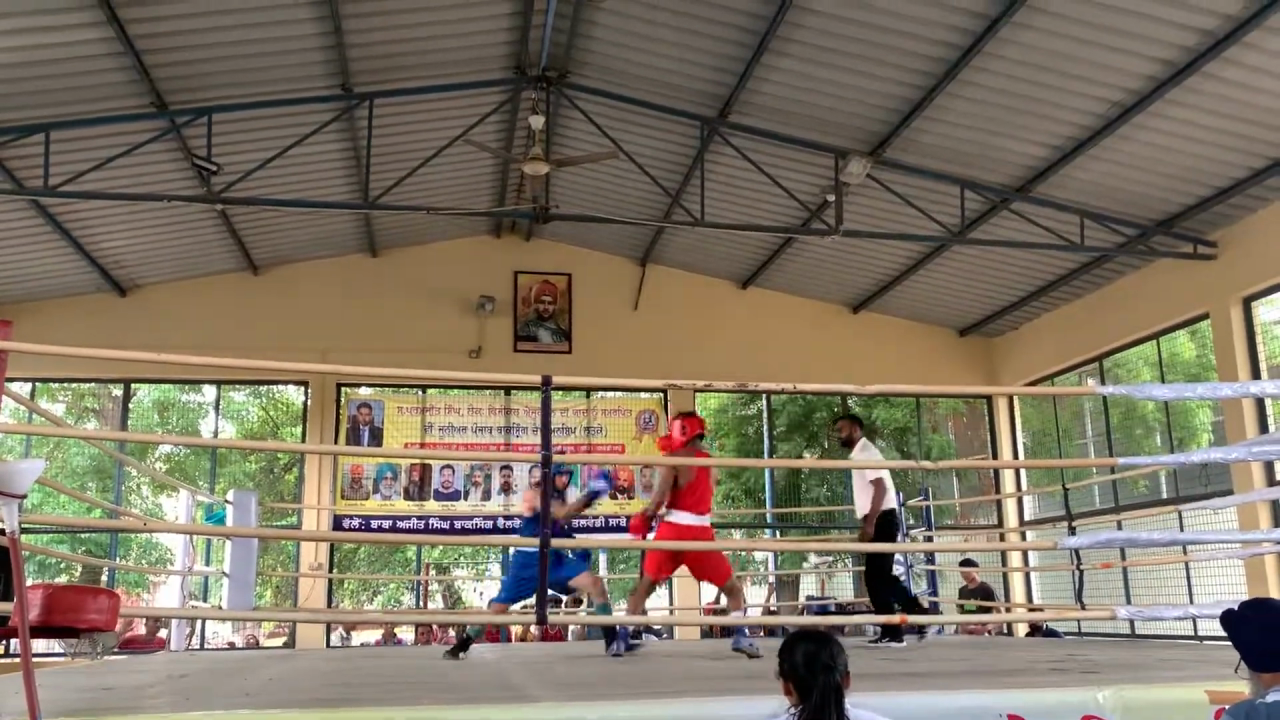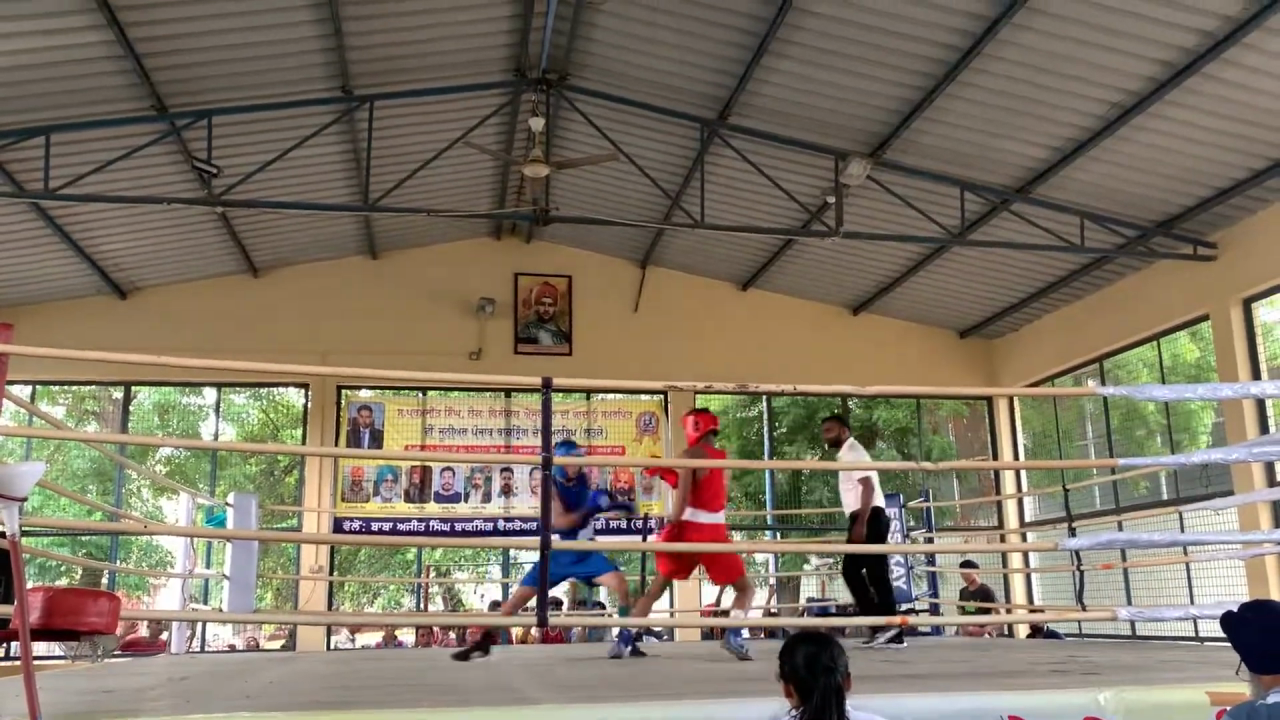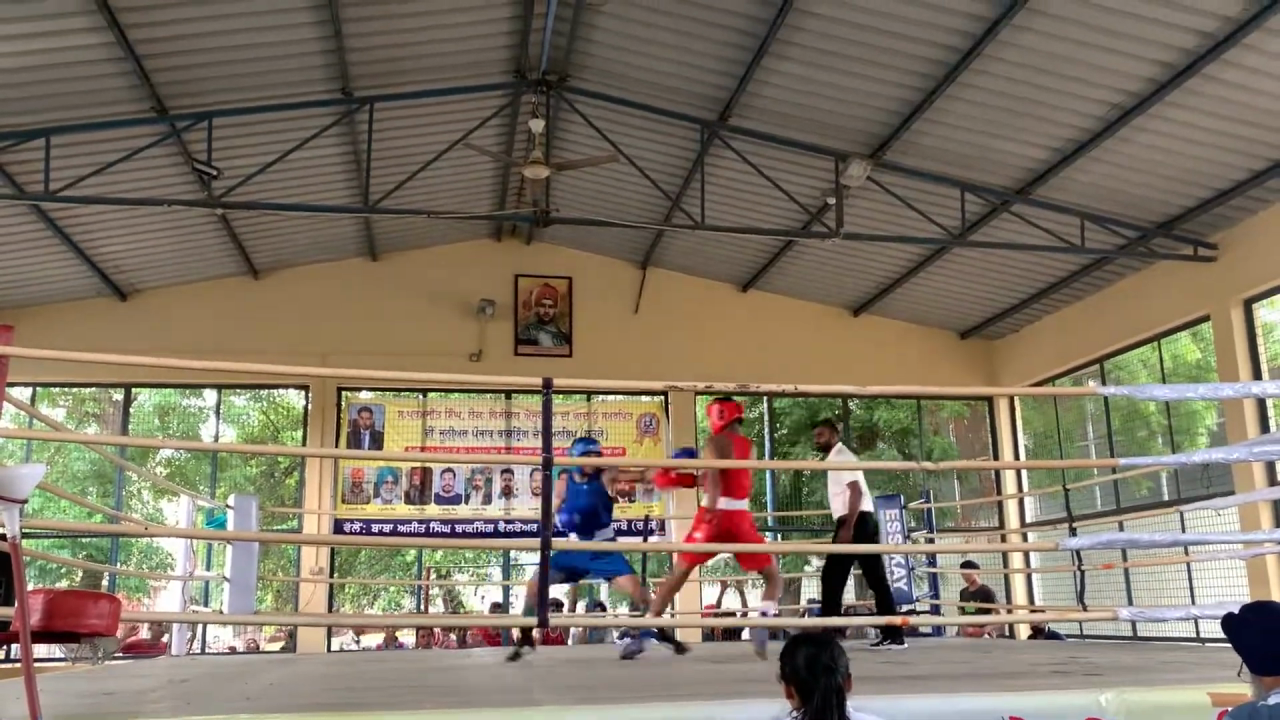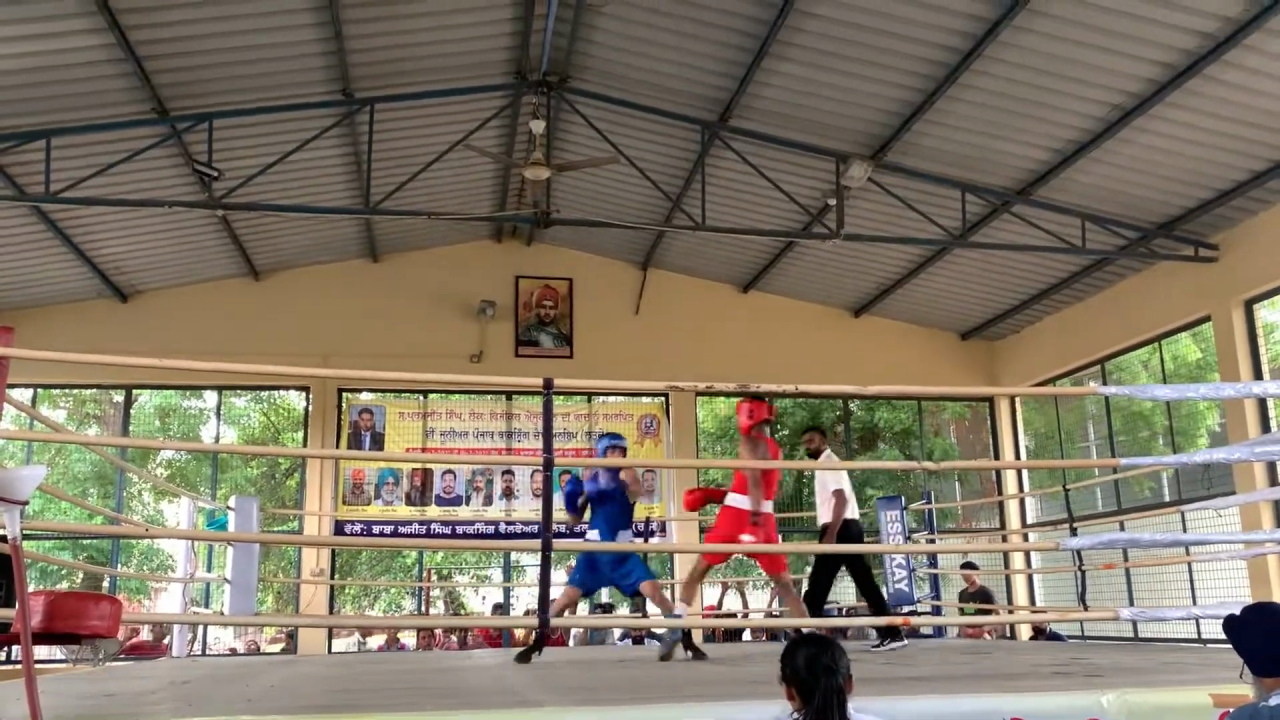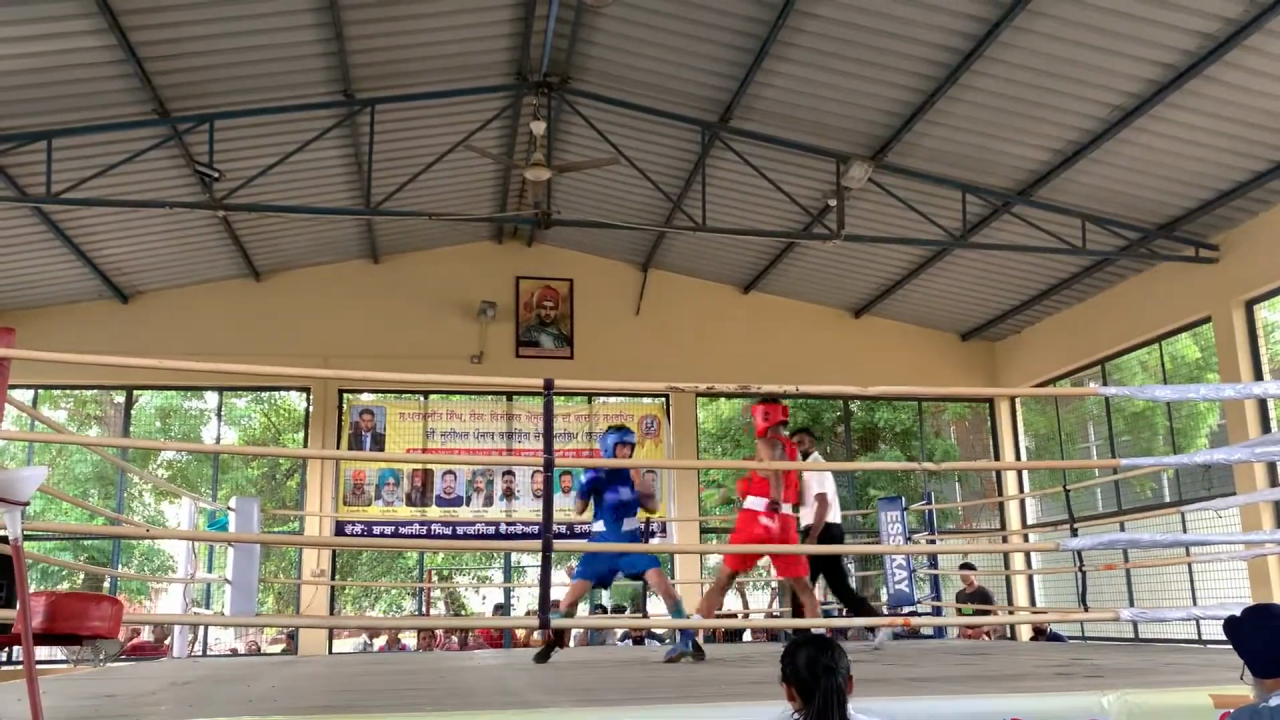
dt=0.1s
person 1, frame 1
left shoulder: (675, 459)
left elbow: (660, 497)
left wrist: (643, 517)
left hip: (672, 531)
right hip: (700, 534)
left knee: (644, 587)
right knee: (734, 590)
left ankle: (622, 637)
right ankle: (739, 636)
person 1, frame 2
left shoulder: (689, 455)
right shoulder: (726, 459)
left elbow: (683, 495)
left wrist: (669, 530)
right wrist: (668, 473)
left hip: (687, 530)
right hip: (714, 532)
left knee: (656, 589)
right knee: (745, 587)
right ankle: (733, 634)
person 1, frame 3
left shoulder: (715, 444)
right shoulder: (750, 448)
left elbow: (713, 482)
left wrist: (709, 520)
left hip: (714, 517)
right hip: (740, 520)
left knee: (676, 578)
right knee: (773, 577)
right ankle: (763, 626)
person 1, frame 4
left shoulder: (749, 442)
right shoulder: (776, 449)
left elbow: (754, 479)
left wrist: (755, 519)
right wrist: (710, 495)
left hip: (734, 517)
right hip: (764, 521)
left knee: (697, 574)
right knee: (785, 586)
person 1, frame 5
left shoulder: (767, 443)
right shoulder: (794, 451)
left elbow: (776, 475)
left wrist: (773, 507)
left hip: (754, 519)
right hip: (784, 524)
left knee: (722, 583)
right knee: (804, 590)
person 2, frame 1
left shoulder: (867, 452)
right shoulder: (859, 455)
left elbow: (881, 488)
left wrist: (870, 523)
right wrist: (868, 523)
left hip: (881, 519)
right hip: (877, 521)
left knee: (879, 575)
right knee: (875, 577)
left ankle: (920, 617)
right ankle: (892, 632)
person 2, frame 2
left shoulder: (853, 452)
right shoulder: (847, 453)
left elbow: (868, 487)
left wrist: (861, 523)
right wrist: (860, 523)
left hip: (868, 517)
right hip: (873, 517)
left knee: (851, 571)
right knee: (877, 575)
left ankle: (883, 624)
right ankle: (892, 634)
person 2, frame 3
left shoulder: (841, 456)
right shoulder: (837, 458)
left elbow: (856, 492)
left wrist: (847, 527)
right wrist: (847, 526)
left hip: (856, 521)
right hip: (862, 521)
left knee: (831, 574)
right knee: (876, 578)
right ankle: (893, 635)
person 2, frame 4
left shoulder: (828, 463)
right shoulder: (826, 464)
left elbow: (840, 499)
left wrist: (830, 534)
left hip: (841, 529)
right hip: (850, 527)
left knee: (817, 583)
right knee: (867, 584)
right ankle: (891, 633)
person 2, frame 5
left shoulder: (814, 467)
right shoulder: (813, 467)
left elbow: (823, 503)
left wrist: (812, 537)
left hip: (821, 531)
right hip: (830, 530)
right knee: (840, 587)
person 3, frame 1
left shoulder: (556, 493)
right shoulder: (535, 493)
right elbow: (562, 514)
right wrist: (590, 494)
left hip: (554, 556)
right hip: (528, 560)
left knee: (595, 584)
right knee: (498, 608)
left ankle: (612, 642)
right ankle: (462, 645)
person 3, frame 2
left shoulder: (581, 477)
right shoulder: (549, 485)
right elbow: (560, 523)
right wrist: (590, 507)
left hip: (586, 550)
right hip: (557, 553)
left knee: (619, 584)
right knee: (521, 596)
left ankle: (626, 639)
right ankle: (484, 642)
person 3, frame 3
left shoulder: (605, 475)
right shoulder: (563, 485)
left elbow: (635, 474)
right elbow: (557, 516)
right wrist: (564, 519)
left hip: (604, 548)
right hip: (577, 549)
left knee: (634, 588)
right knee: (536, 584)
left ankle: (664, 635)
right ankle: (525, 639)
person 3, frame 4
left shoulder: (626, 473)
right shoulder: (588, 479)
left elbow: (634, 492)
right elbow: (575, 519)
left wrist: (608, 483)
right wrist: (571, 502)
left hip: (623, 550)
right hip: (595, 549)
left knee: (654, 592)
right knee: (567, 598)
left ankle: (686, 641)
right ankle: (536, 644)
person 3, frame 5
left shoulder: (631, 471)
right shoulder: (596, 473)
left elbow: (652, 507)
right elbow: (579, 510)
left wrist: (635, 496)
right wrist: (584, 491)
left hip: (630, 539)
right hip: (601, 541)
left knee: (660, 582)
right knee: (576, 591)
left ankle: (687, 637)
right ankle: (554, 642)
